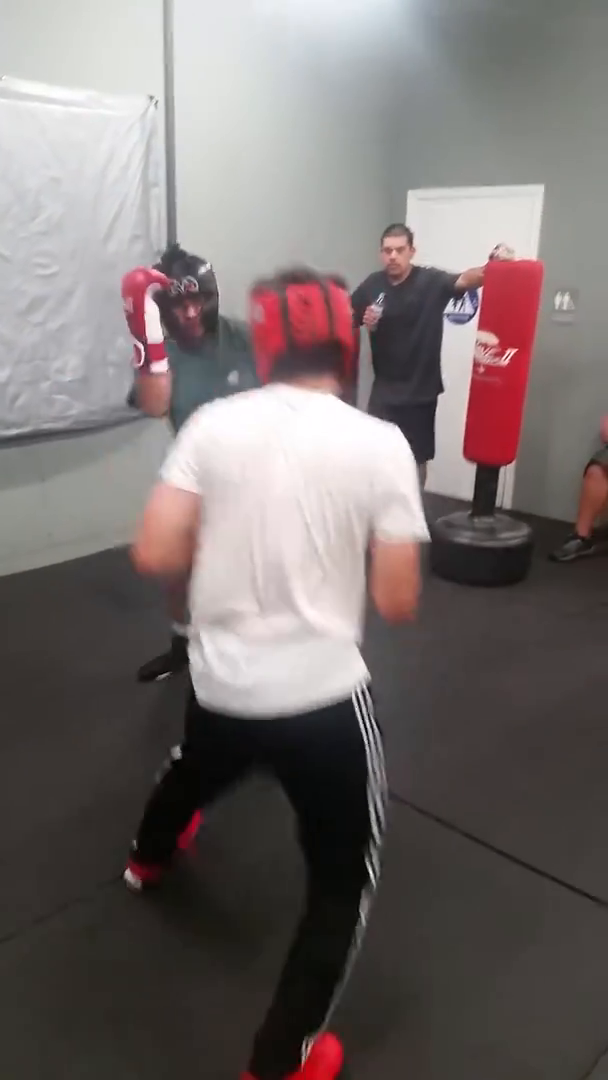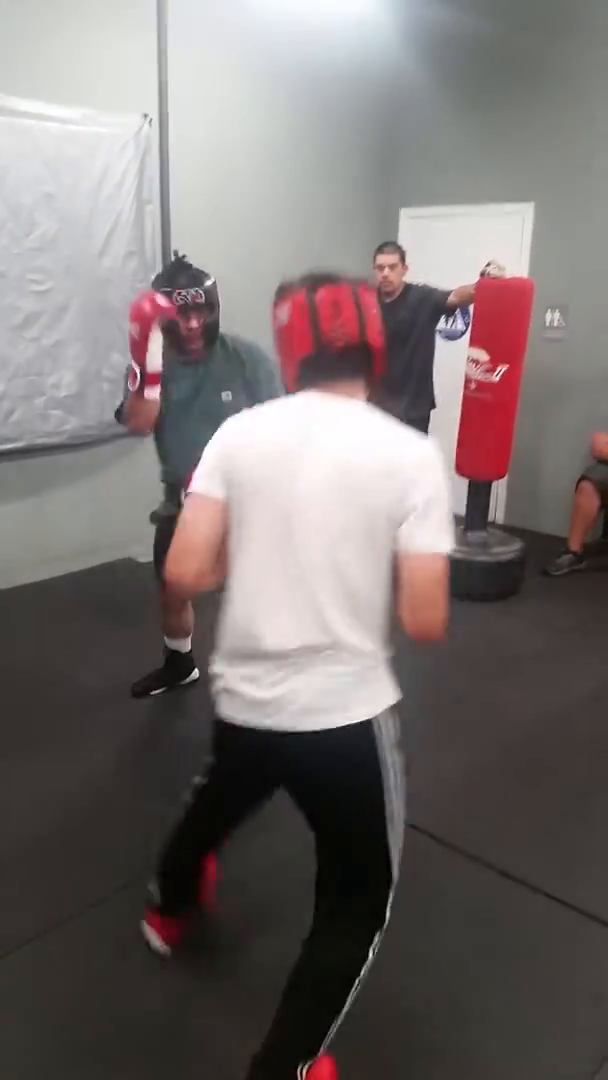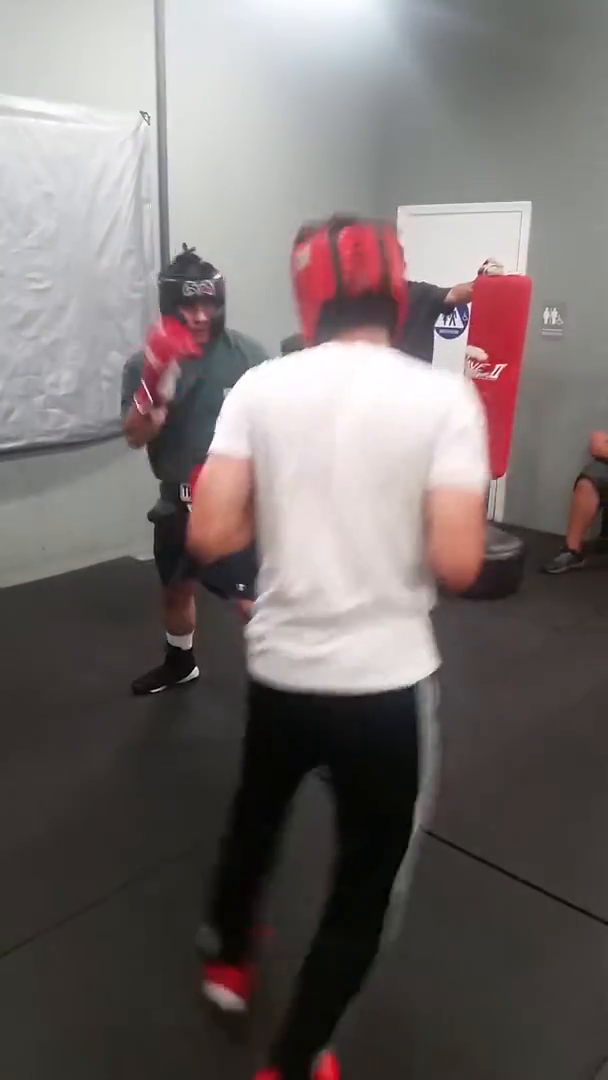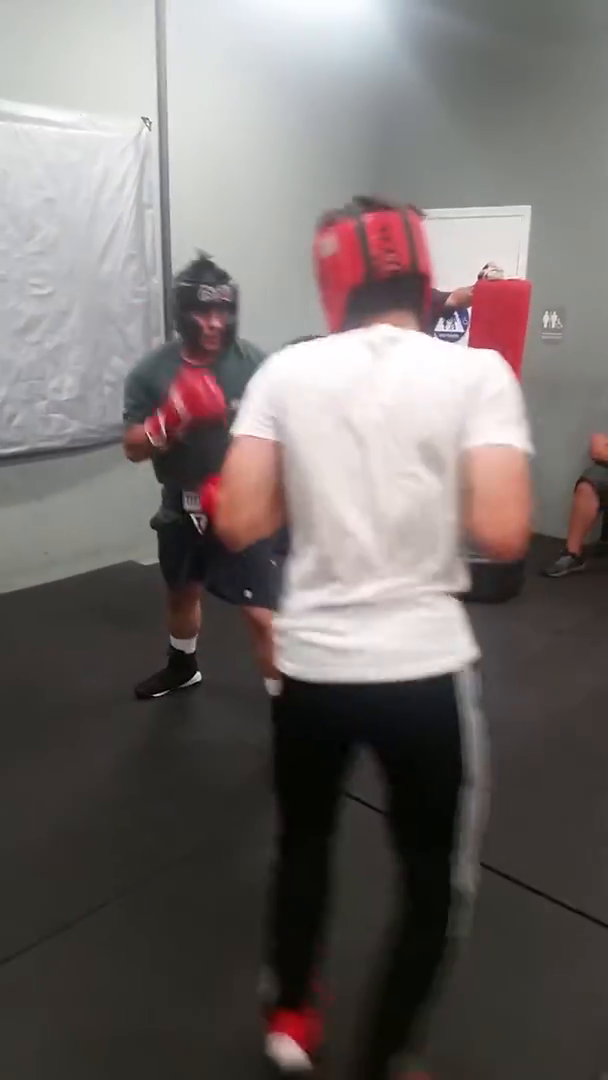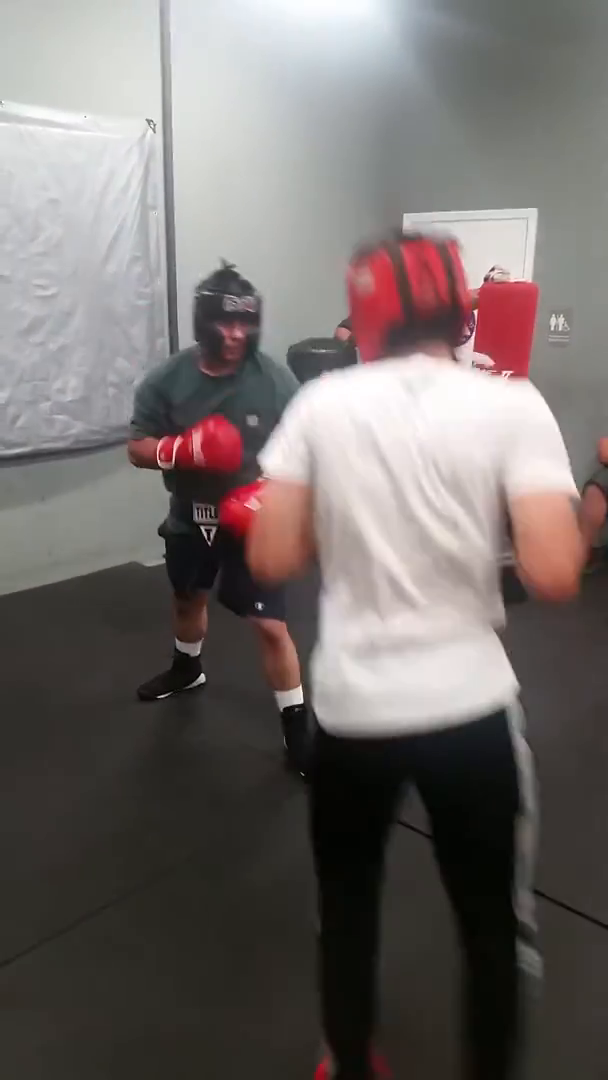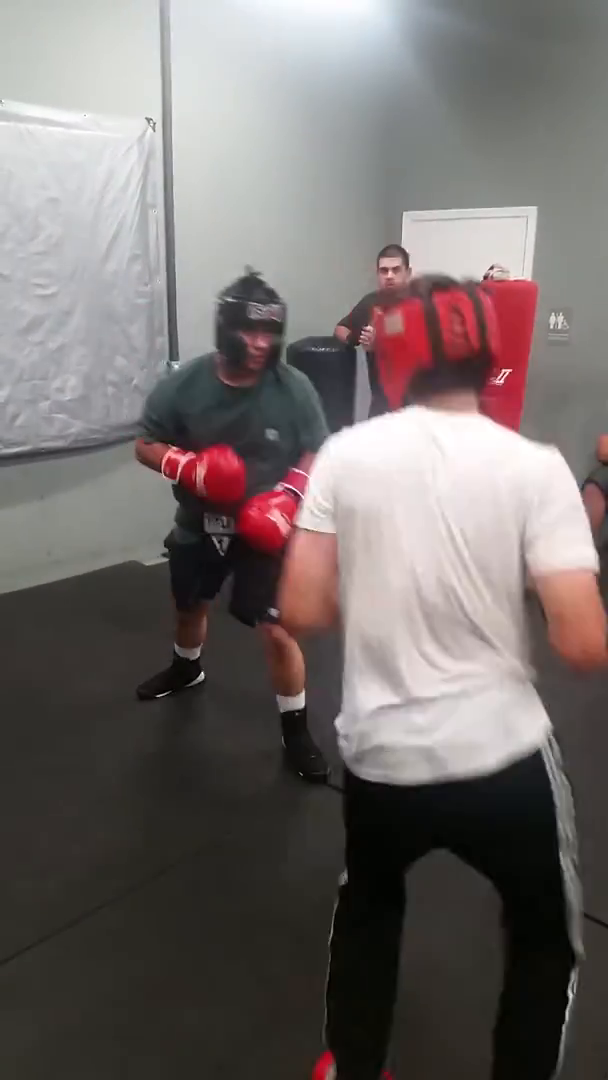
dt=0.1s
person 1, frame 1
left shoulder: (213, 425)
right shoulder: (381, 444)
left elbow: (154, 556)
right elbow: (397, 601)
left hip: (222, 686)
right hip: (321, 696)
left knee: (194, 768)
right knee: (343, 876)
left ankle: (149, 858)
person 1, frame 2
left shoulder: (240, 434)
right shoulder: (410, 455)
left elbow: (185, 576)
right elbow: (425, 622)
left hip: (245, 704)
right hip: (346, 718)
left knee: (215, 805)
right knee: (356, 908)
left ankle: (168, 911)
person 1, frame 3
left shoulder: (261, 387)
right shoulder: (443, 396)
left elbow: (209, 535)
right elbow: (457, 565)
right wrist: (398, 530)
left hip: (280, 669)
right hip: (387, 681)
left knee: (258, 805)
right knee: (364, 882)
left ankle: (228, 961)
person 1, frame 4
left shoulder: (286, 373)
right shoulder: (475, 374)
left elbow: (238, 523)
right elbow: (502, 534)
right wrist: (440, 499)
left hip: (313, 667)
right hip: (424, 671)
left knee: (304, 834)
right knee: (432, 884)
person 1, frame 5
left shoulder: (319, 406)
right shoulder: (513, 409)
left elbow: (270, 560)
right elbow: (554, 576)
right wrist: (477, 527)
left hip: (351, 710)
right hip: (468, 709)
left knee: (346, 886)
right knee: (495, 926)
person 1, frame 6
left shoulder: (345, 455)
right shoulder: (534, 469)
left elbow: (300, 610)
left hip: (378, 752)
right hip: (498, 754)
left knee: (365, 905)
person 2, frame 1
left shoulder: (245, 339)
right shoulder: (163, 349)
right elbow: (154, 406)
right wrist: (148, 336)
right knee: (179, 574)
right ankle: (183, 648)
person 2, frame 2
left shoulder: (246, 359)
right shoulder: (154, 361)
right elbow: (137, 424)
right wrist: (145, 356)
right hip: (182, 504)
right knee: (172, 591)
right ankle: (178, 665)
person 2, frame 3
left shoulder: (247, 354)
right shoulder: (148, 360)
right elbow: (136, 436)
right wrist: (157, 380)
right hip: (178, 503)
left knee: (252, 602)
right knee: (176, 587)
right ankle: (179, 662)
person 2, frame 4
left shoulder: (256, 366)
right shoulder: (154, 369)
right elbow: (133, 447)
right wrist: (172, 419)
right hip: (182, 508)
left knee: (260, 614)
right knee: (181, 588)
right ankle: (182, 666)
person 2, frame 5
left shoulder: (274, 379)
right shoulder: (167, 380)
right elbow: (138, 448)
right wrist: (183, 449)
right hip: (190, 518)
left knee: (270, 626)
right knee: (187, 598)
left ankle: (296, 725)
right ankle: (187, 667)
person 2, frame 6
left shoulder: (294, 389)
right shoulder: (183, 386)
left elbow: (316, 458)
right elbow: (146, 447)
left wrist: (286, 497)
right wrist: (189, 466)
left hip: (265, 530)
right hip: (199, 524)
left knee: (277, 633)
right knee: (188, 608)
left ankle: (296, 731)
right ankle: (187, 667)
